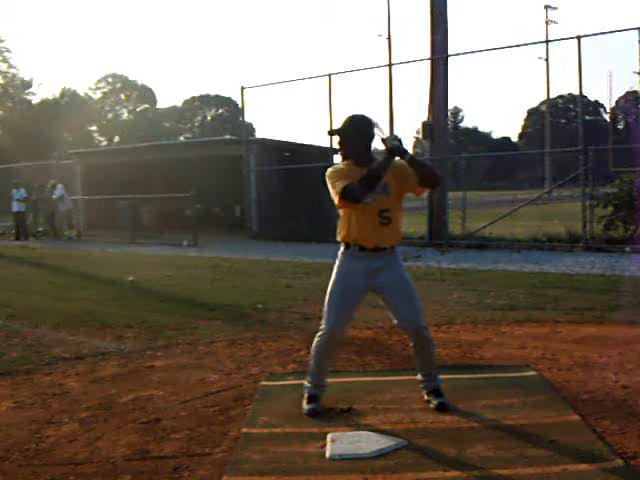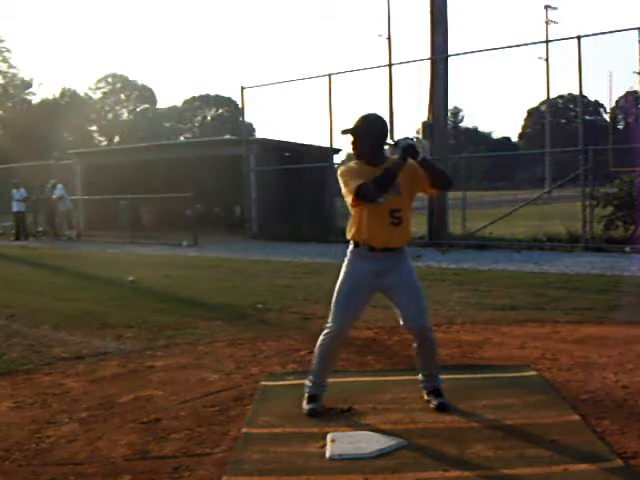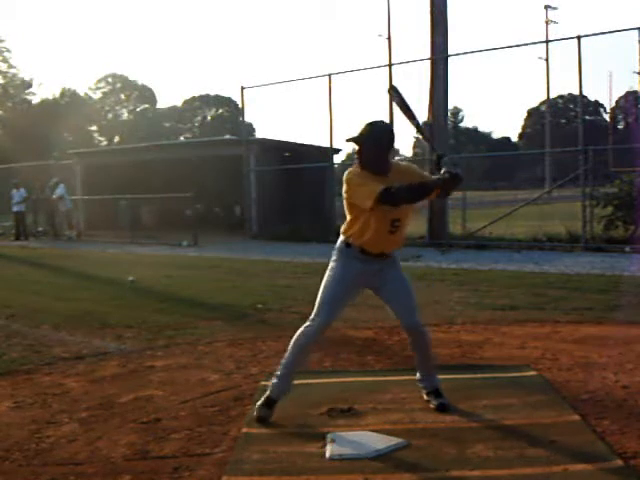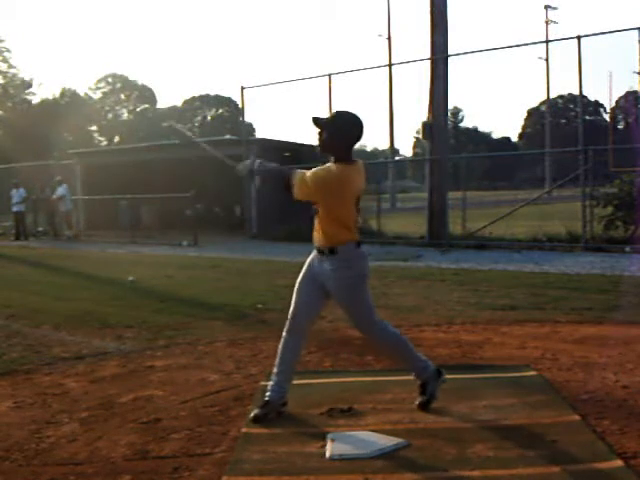
dt=1s
person 1, frame 1
left shoulder: (397, 170)
right shoulder: (336, 173)
left elbow: (433, 181)
right elbow: (356, 194)
left wrist: (403, 154)
right wrist: (386, 160)
left hip: (388, 260)
right hip: (352, 261)
left knee: (417, 327)
right knee: (330, 330)
left ankle: (431, 386)
right ankle: (313, 390)
person 1, frame 2
left shoulder: (409, 169)
right shoulder: (348, 171)
left elbow: (445, 184)
right elbow: (370, 194)
left wrist: (418, 158)
right wrist: (401, 161)
left hip: (397, 260)
right hip: (361, 259)
left knee: (420, 327)
right knee: (336, 329)
left ankle: (431, 386)
right ankle: (314, 389)
person 1, frame 3
left shoulder: (405, 171)
right shoulder: (353, 177)
left elbow: (443, 190)
right elbow: (394, 197)
left wrist: (444, 180)
right wrist: (438, 180)
left hip: (385, 262)
right hip: (349, 259)
left knee: (414, 325)
right knee: (318, 323)
left ankle: (430, 386)
right ankle: (277, 389)
person 1, frame 4
left shoulder: (330, 175)
right shoulder: (353, 166)
left elbow: (290, 181)
right elbow: (300, 179)
left wrist: (258, 167)
right wrist: (266, 168)
left hip: (344, 262)
right hip: (321, 256)
left knee: (371, 328)
right knee: (295, 324)
left ankle: (427, 373)
right ankle: (276, 397)
